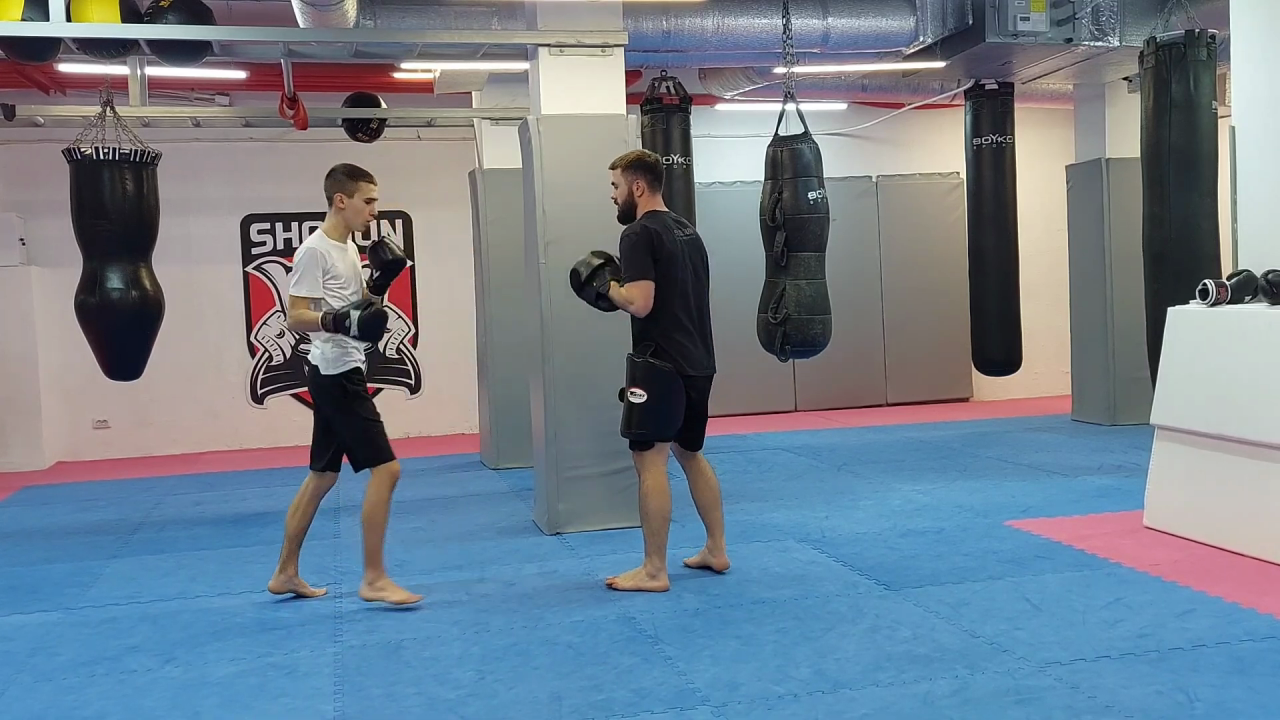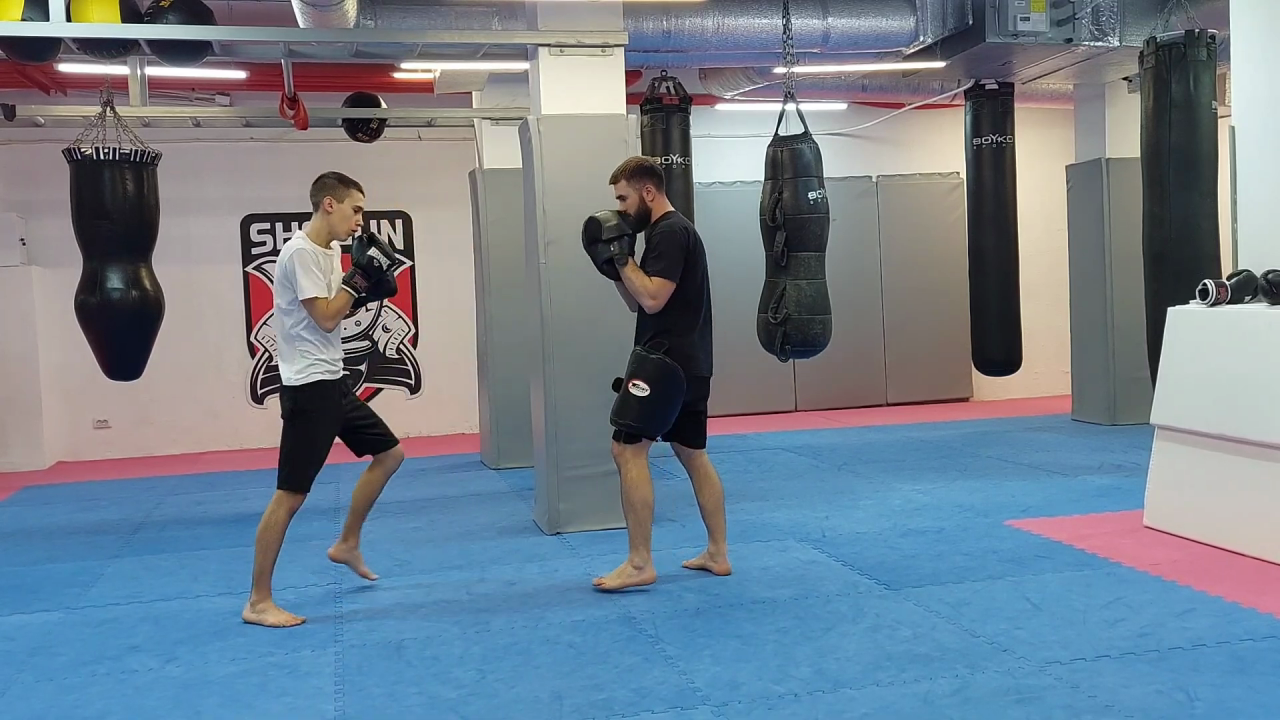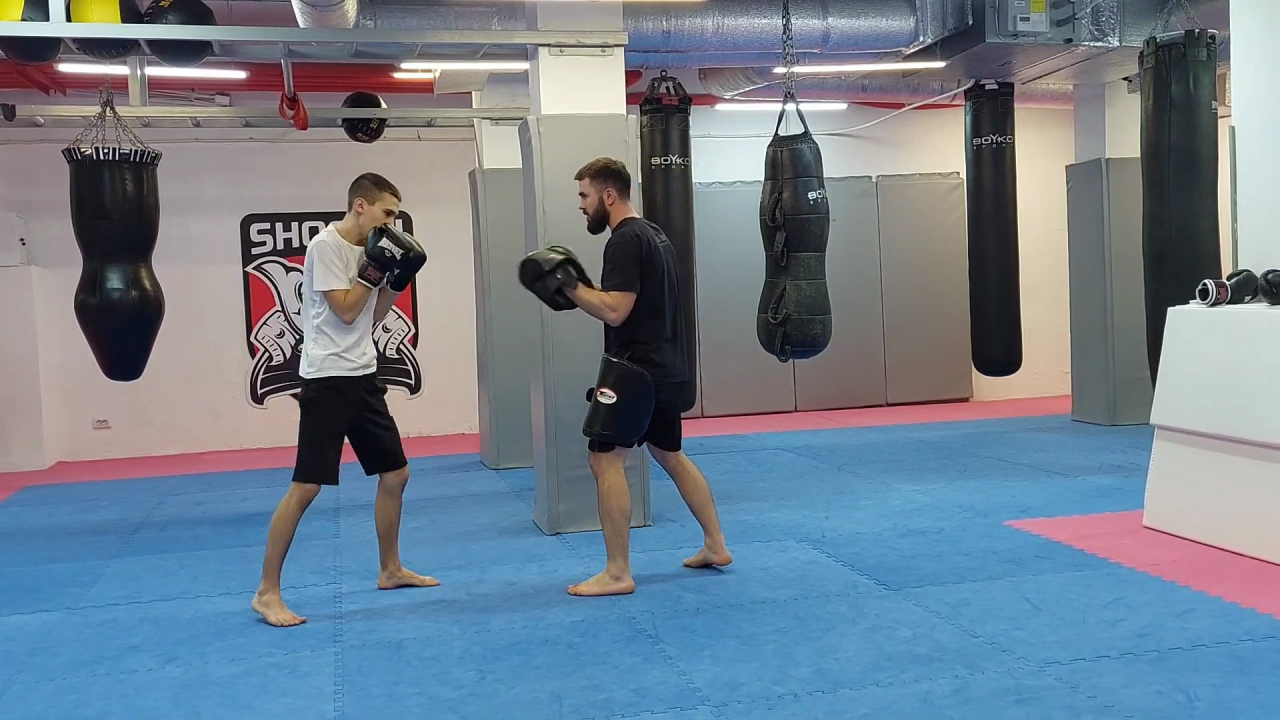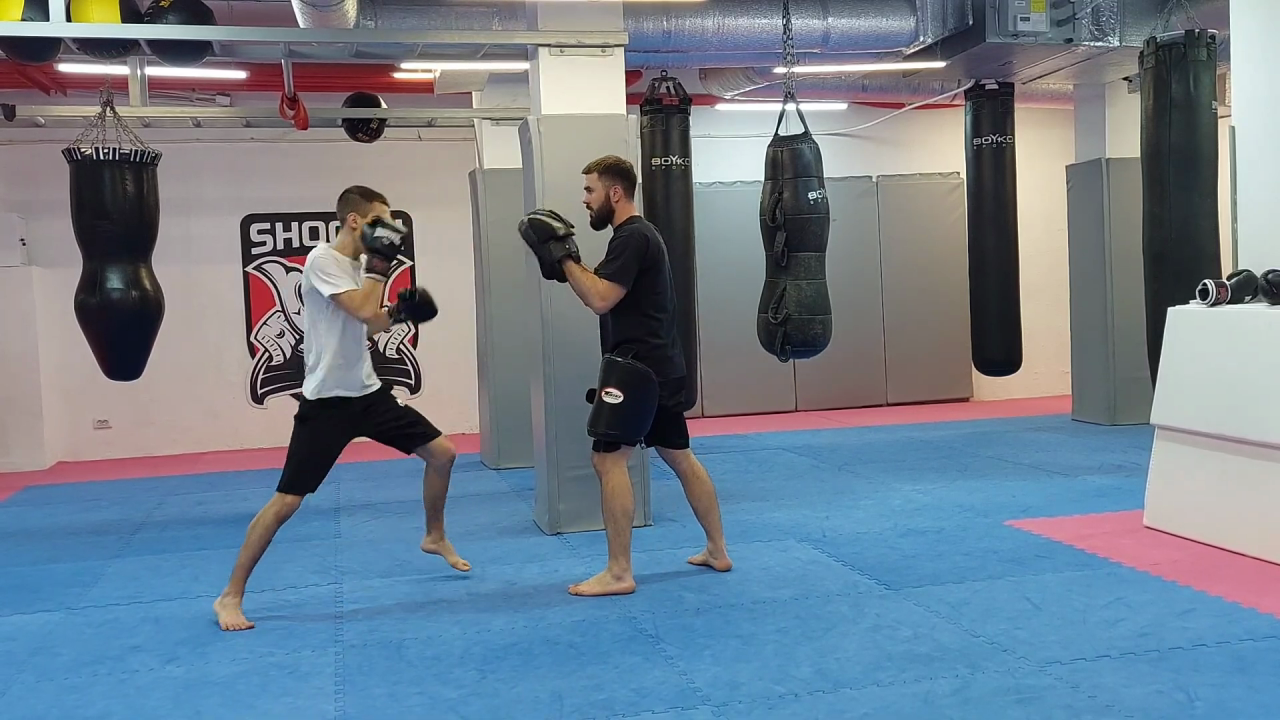
dt=0.4s
person 1, frame 1
left shoulder: (348, 247)
right shoulder: (315, 251)
right elbow: (295, 314)
left wrist: (379, 285)
right wrist: (335, 321)
left hip: (342, 376)
right hip: (339, 378)
left knee: (322, 477)
right knee: (386, 469)
left ankle: (286, 572)
right ankle: (374, 577)
person 1, frame 2
left shoulder: (330, 250)
right shoulder: (300, 252)
right elbow: (327, 319)
left wrist: (366, 284)
right wrist: (358, 276)
left hip: (333, 381)
right hip: (308, 387)
left knee: (389, 454)
right knee: (290, 495)
left ankle: (348, 544)
right ankle: (259, 600)
person 1, frame 3
left shoulder: (367, 249)
right shoulder: (326, 246)
right elbow: (346, 312)
left wrist: (398, 277)
right wrist: (375, 266)
left hip: (364, 378)
right hip: (327, 382)
left knee: (395, 476)
right knee: (306, 487)
left ankle: (391, 569)
right ankle: (267, 591)
person 1, frame 4
left shoulder: (363, 264)
right shoulder: (323, 261)
right elbow: (364, 312)
left wrist: (402, 310)
right wrist: (380, 259)
left hip: (367, 393)
right hip: (327, 401)
left knee: (442, 452)
right knee: (288, 500)
left ankle: (435, 537)
right ankle: (231, 594)
person 2, frame 1
left shoulder: (639, 234)
right shoulder: (689, 233)
left elbow: (640, 304)
left wrist: (609, 288)
left hip: (662, 364)
right hip: (698, 362)
left knee: (650, 460)
right knee: (690, 454)
left ankle: (654, 570)
right ankle: (716, 550)
person 2, frame 2
left shoulder: (669, 232)
right shoulder: (675, 230)
left elbow: (652, 299)
right elbow: (641, 300)
left wrist: (622, 260)
right wrist: (620, 266)
left hip: (667, 362)
right hip: (688, 363)
left knee: (628, 451)
right knee: (693, 455)
left ankle: (639, 563)
right ankle: (718, 553)
person 2, frame 3
left shoulder: (625, 240)
right shoulder: (651, 234)
left elbow: (615, 311)
left wrist: (570, 288)
right wrist: (584, 290)
left hip: (638, 368)
right hip: (664, 367)
left knee: (604, 459)
right knee: (671, 455)
left ankle: (617, 572)
right ankle: (716, 545)
person 2, frame 4
left shoulder: (631, 238)
right shoulder: (639, 234)
left elbow: (601, 299)
right elbow: (606, 288)
left wrist: (565, 260)
right wrist: (569, 260)
left hip: (639, 368)
right hip: (660, 366)
left knee: (608, 460)
right knee: (680, 456)
left ankle: (619, 573)
right ankle: (718, 550)
